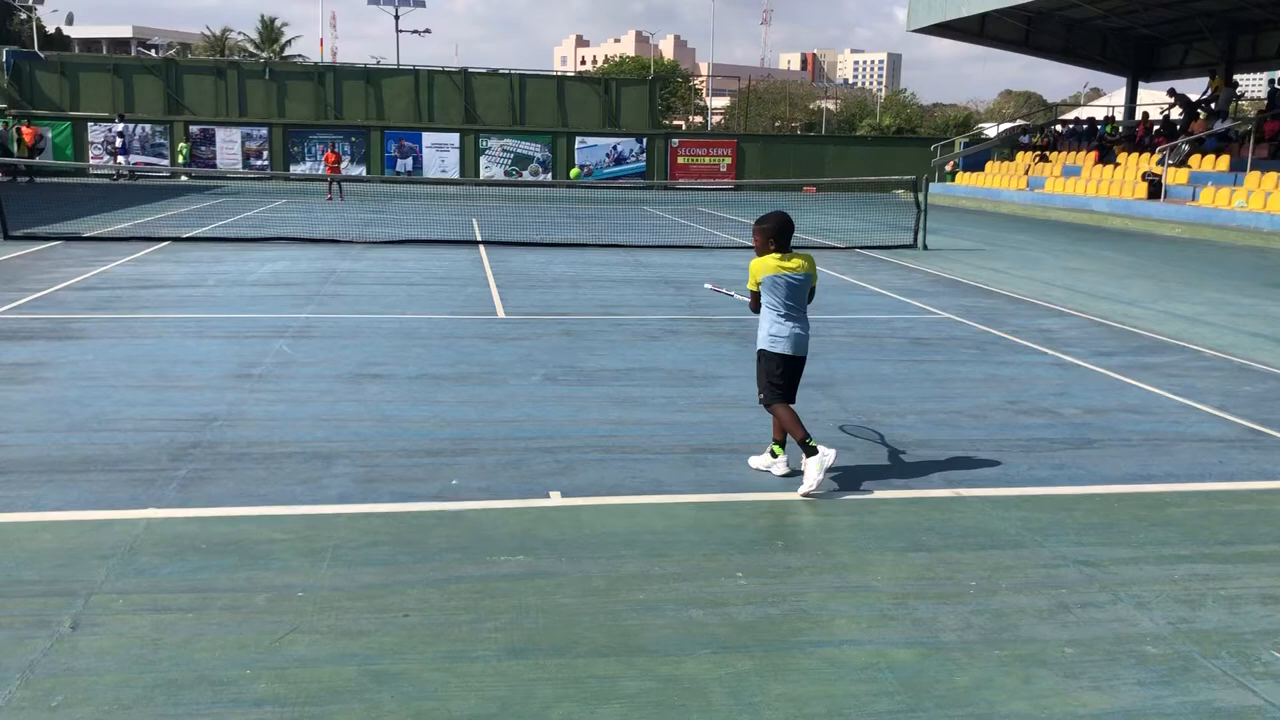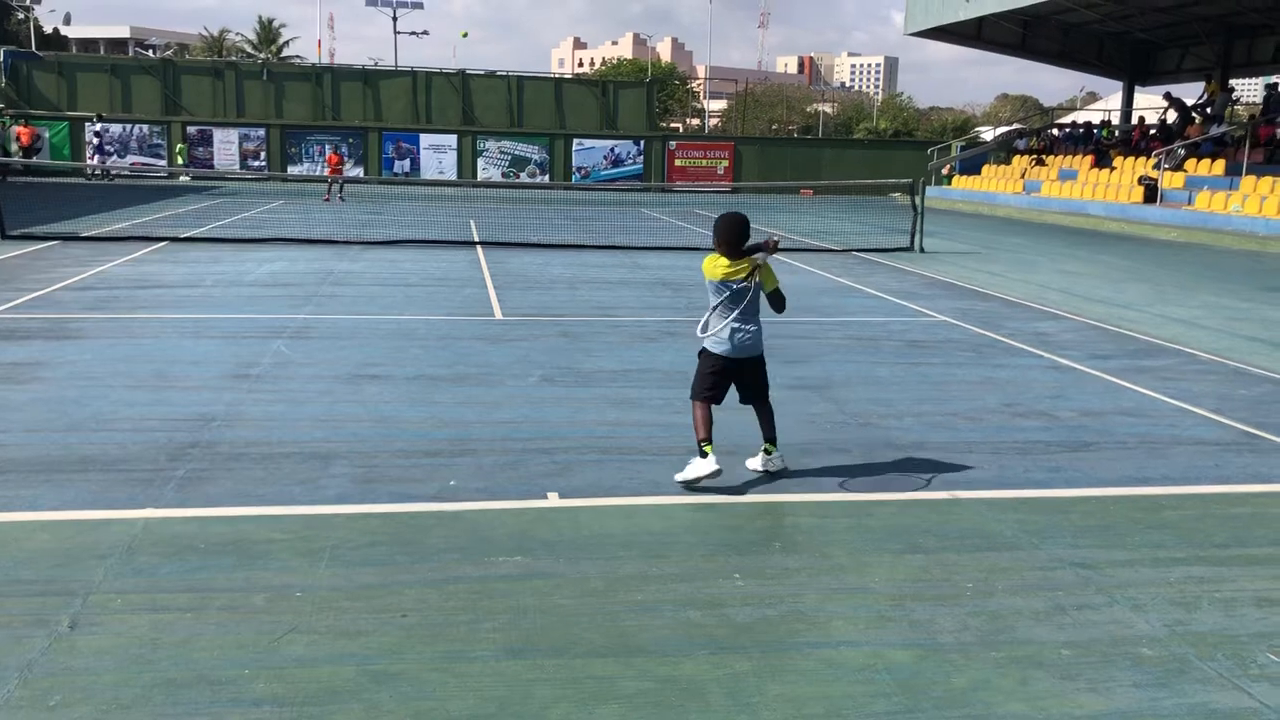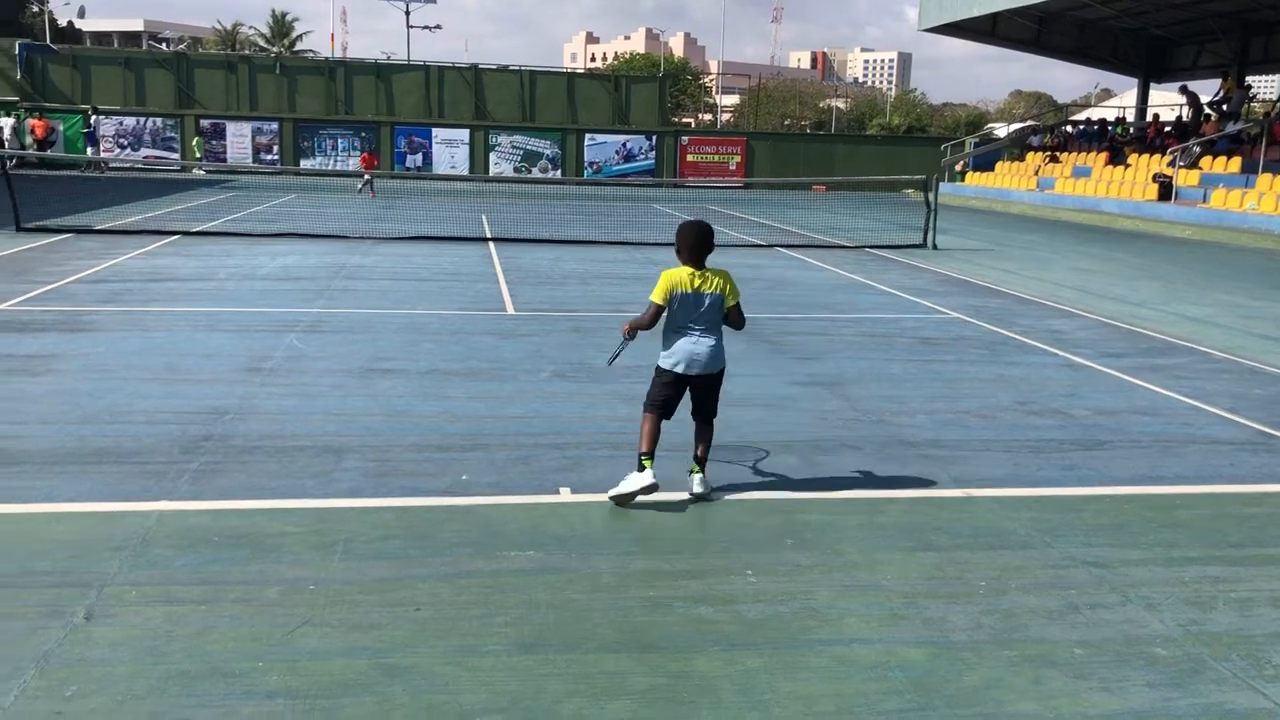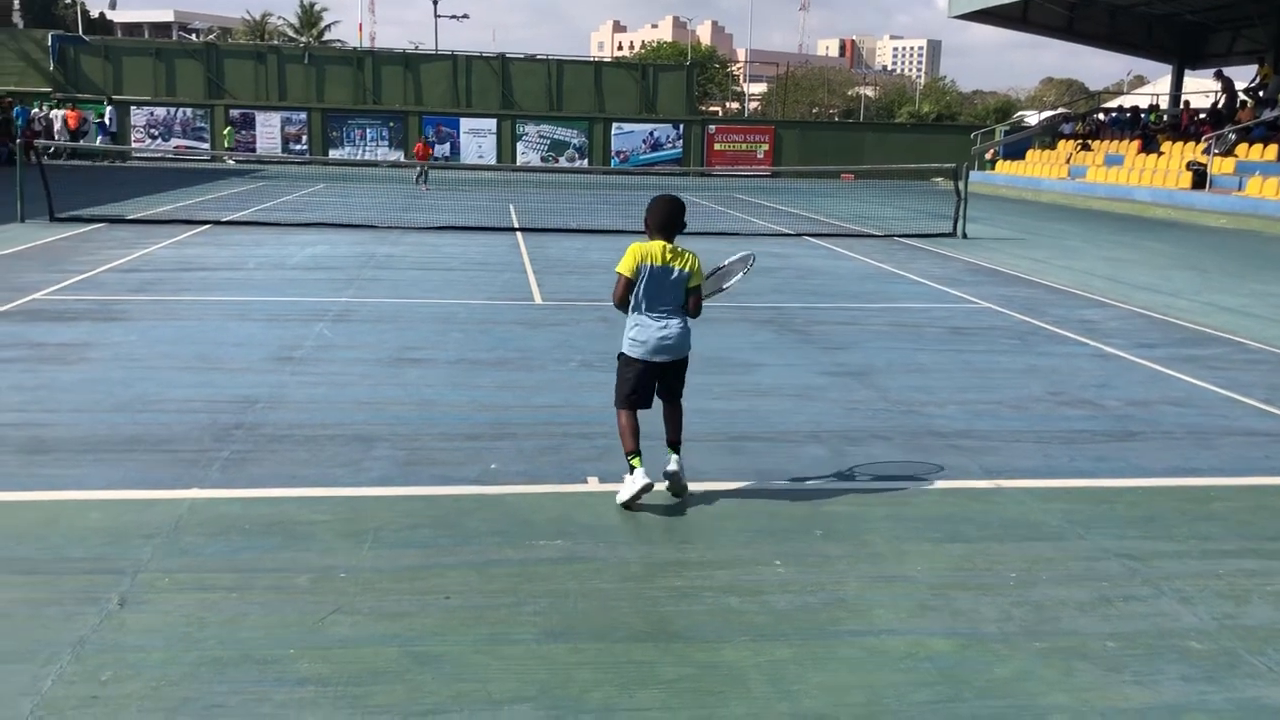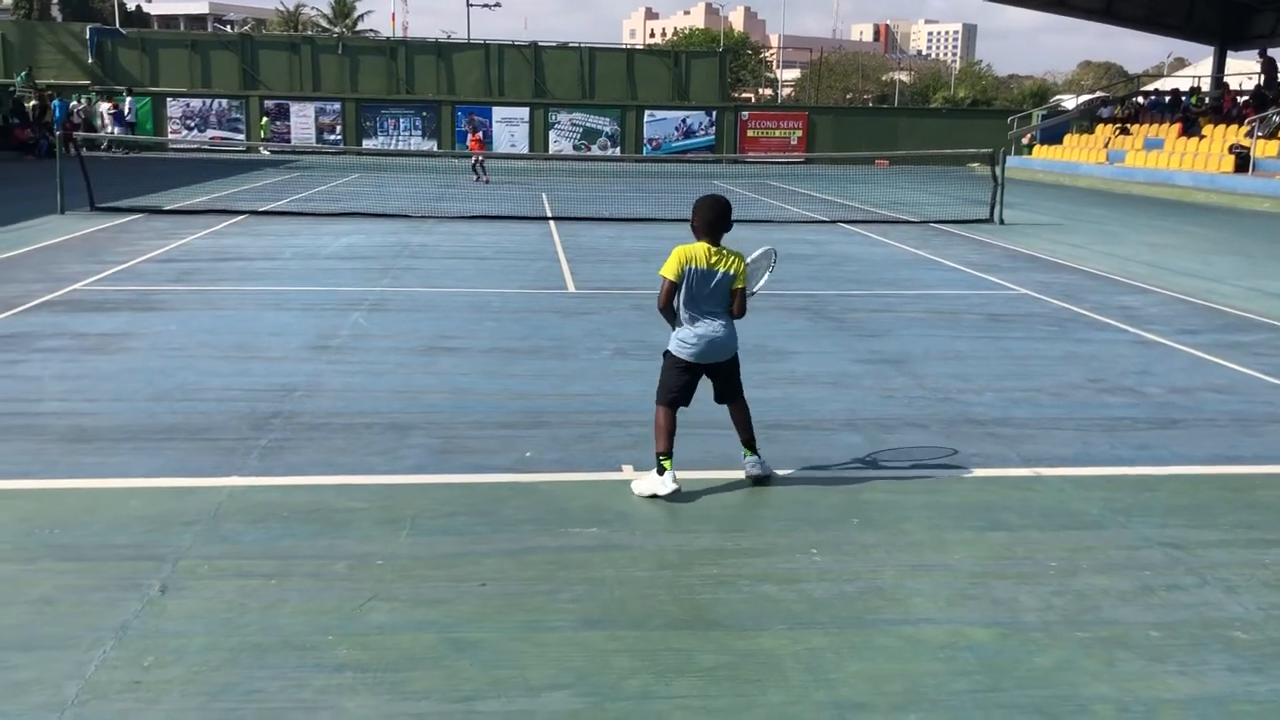
dt=0.5s
person 1, frame 1
left shoulder: (758, 265)
right shoulder: (807, 262)
left elbow: (755, 307)
left hip: (773, 343)
right hip: (798, 343)
left knee: (774, 402)
right knee: (782, 400)
left ankle: (814, 453)
right ankle: (776, 454)
person 1, frame 2
left shoulder: (710, 265)
right shoulder: (761, 269)
left elbow: (733, 255)
right elbow: (779, 306)
left wrist: (761, 247)
left hip: (719, 346)
right hip: (751, 346)
left knee: (700, 399)
right knee: (759, 398)
left ankle: (706, 457)
right ankle: (771, 453)
person 1, frame 3
left shoulder: (669, 279)
right shoulder: (723, 280)
left elbow: (649, 320)
right elbow: (738, 322)
left wrist: (632, 326)
left hip: (674, 359)
right hip: (710, 362)
left knee: (652, 412)
right knee: (704, 419)
left ankle: (645, 471)
right ankle: (698, 475)
person 1, frame 4
left shoulder: (637, 252)
right shoulder: (689, 260)
left elbow: (619, 299)
right elbow: (694, 309)
left hip: (639, 344)
right hip: (676, 343)
left knee: (626, 406)
right knee: (672, 400)
left ankle: (636, 471)
right ankle: (674, 459)
person 1, frame 5
left shoulder: (683, 255)
right shoulder: (737, 261)
left elbow: (663, 302)
right elbow: (737, 310)
left wrist: (676, 323)
left hip: (687, 346)
right hip: (724, 346)
left knee: (665, 406)
right knee: (735, 399)
left ankle: (663, 473)
right ankle: (753, 459)
